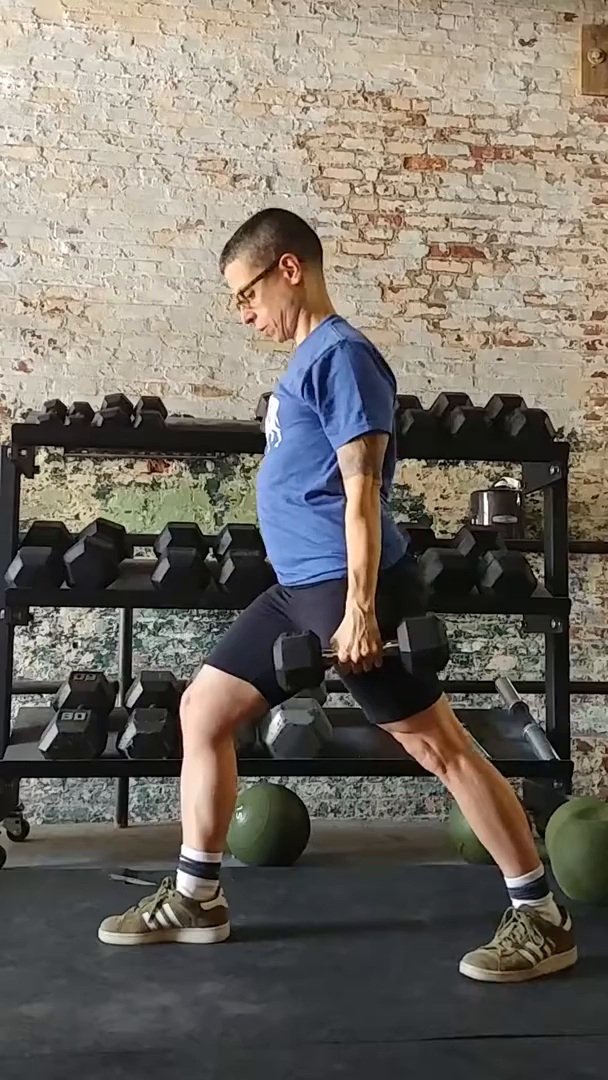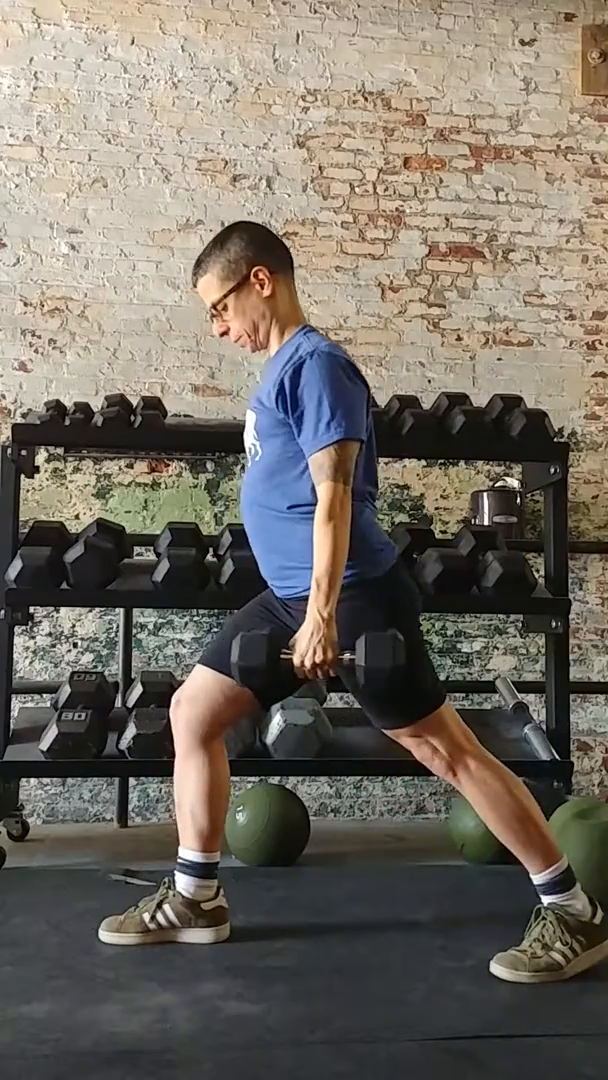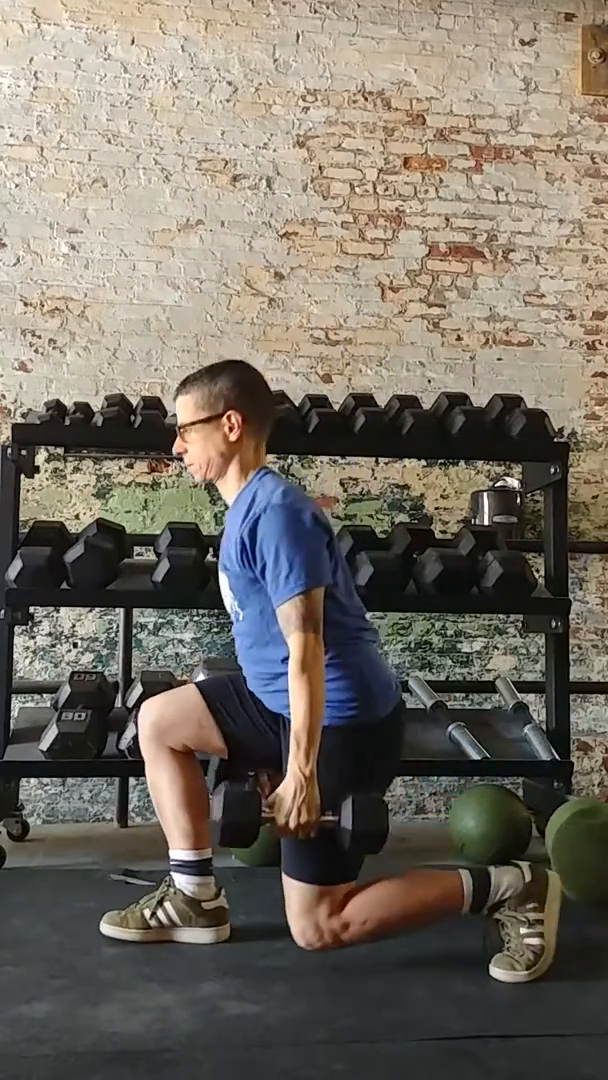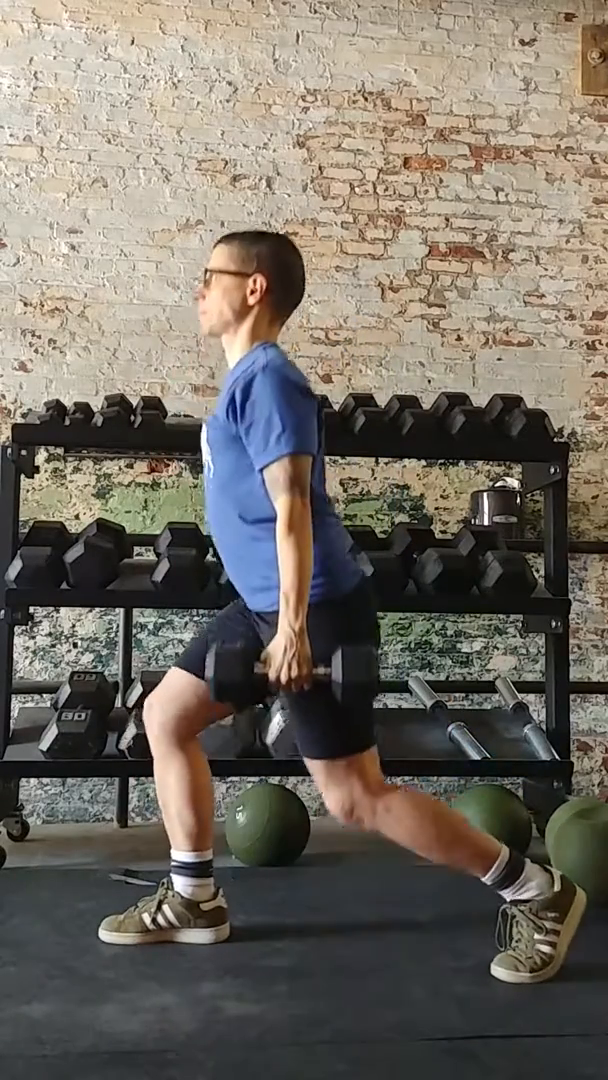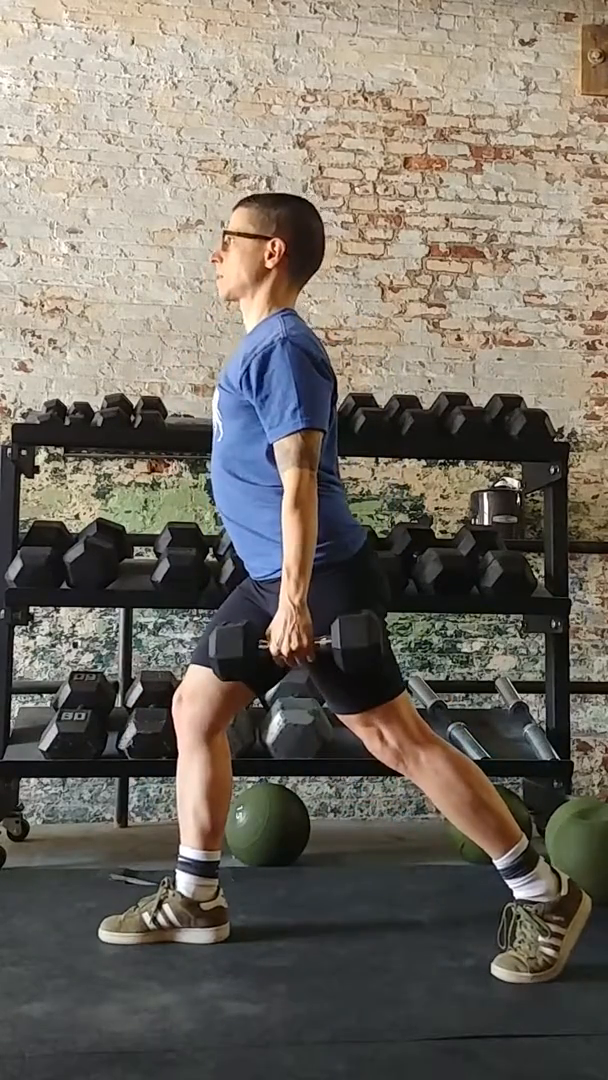
dt=1s
person 1, frame 1
left shoulder: (342, 354)
right shoulder: (308, 360)
left elbow: (363, 492)
left wrist: (360, 608)
left hip: (347, 588)
right hip: (299, 586)
left knee: (440, 745)
right knee: (201, 711)
left ankle: (542, 917)
right ankle: (195, 898)
person 1, frame 2
left shoulder: (314, 363)
right shoulder: (283, 368)
left elbow: (335, 498)
left wrist: (323, 613)
left hip: (351, 593)
right hip: (290, 590)
left knee: (447, 750)
right knee: (191, 712)
right ankle: (195, 897)
person 1, frame 3
left shoulder: (275, 510)
right shoulder: (249, 505)
left elbow: (307, 647)
left wrist: (301, 771)
right wrist: (281, 742)
left hip: (343, 719)
right hip: (285, 701)
left knee: (317, 926)
right knee: (158, 723)
left ankle: (513, 890)
right ankle: (194, 898)
person 1, frame 4
left shoulder: (267, 377)
right shoulder: (246, 378)
left elbow: (293, 509)
left wrist: (294, 627)
left hip: (318, 607)
right hip: (262, 602)
left knee: (355, 795)
right knee: (165, 716)
left ankle: (536, 890)
right ankle: (194, 899)
person 1, frame 5
left shoulder: (282, 347)
right shoulder: (263, 345)
left elbow: (301, 481)
left wrist: (296, 602)
left hip: (320, 577)
right hip: (270, 576)
left knee: (398, 738)
right knee: (193, 712)
left ankle: (545, 895)
right ankle: (194, 900)
